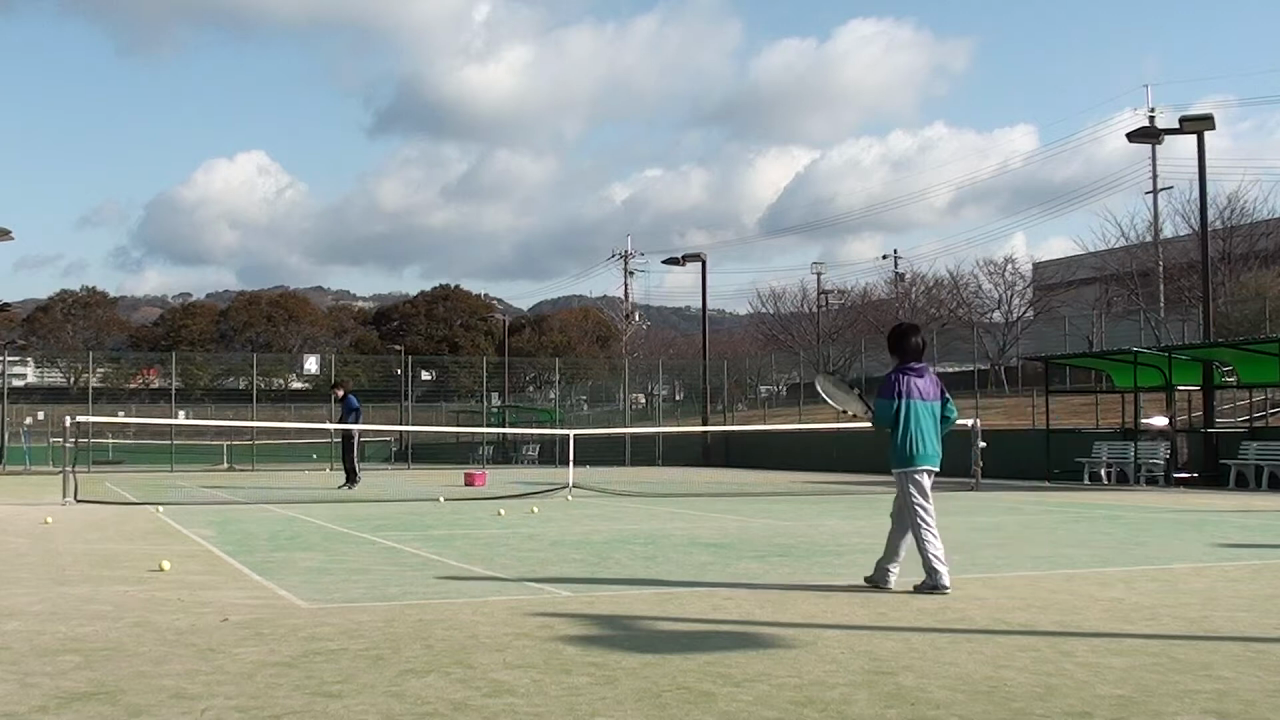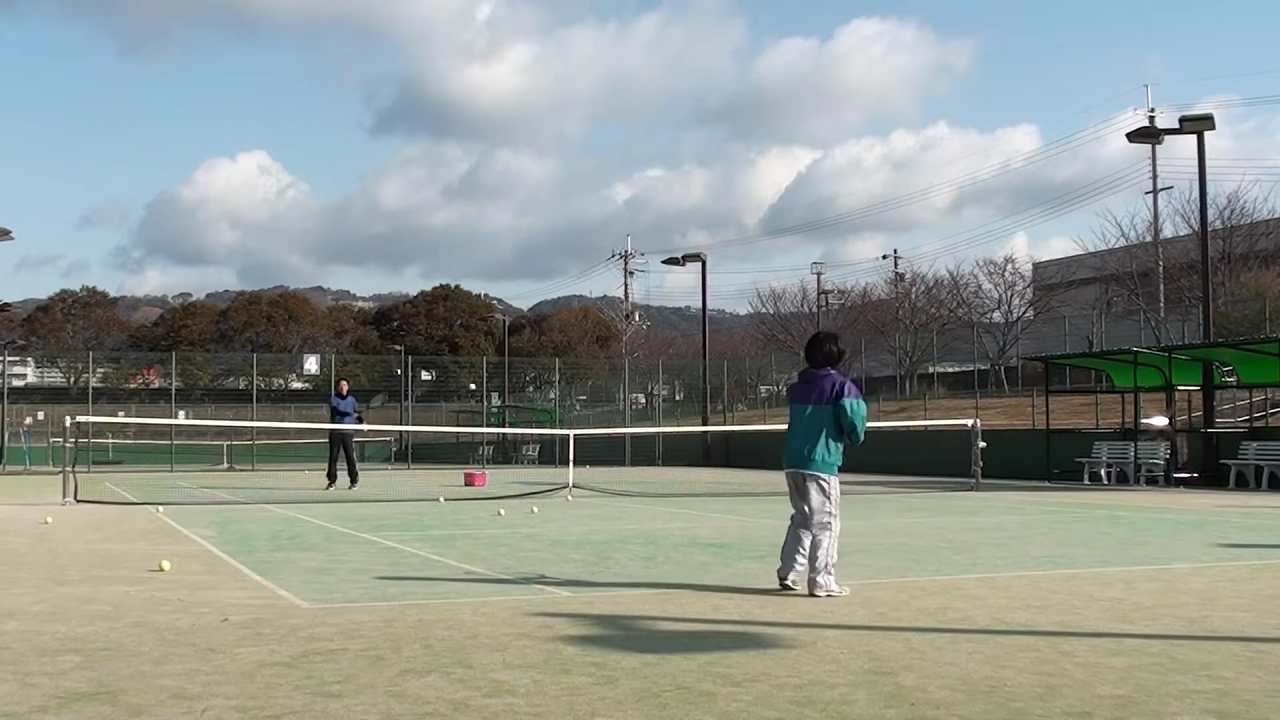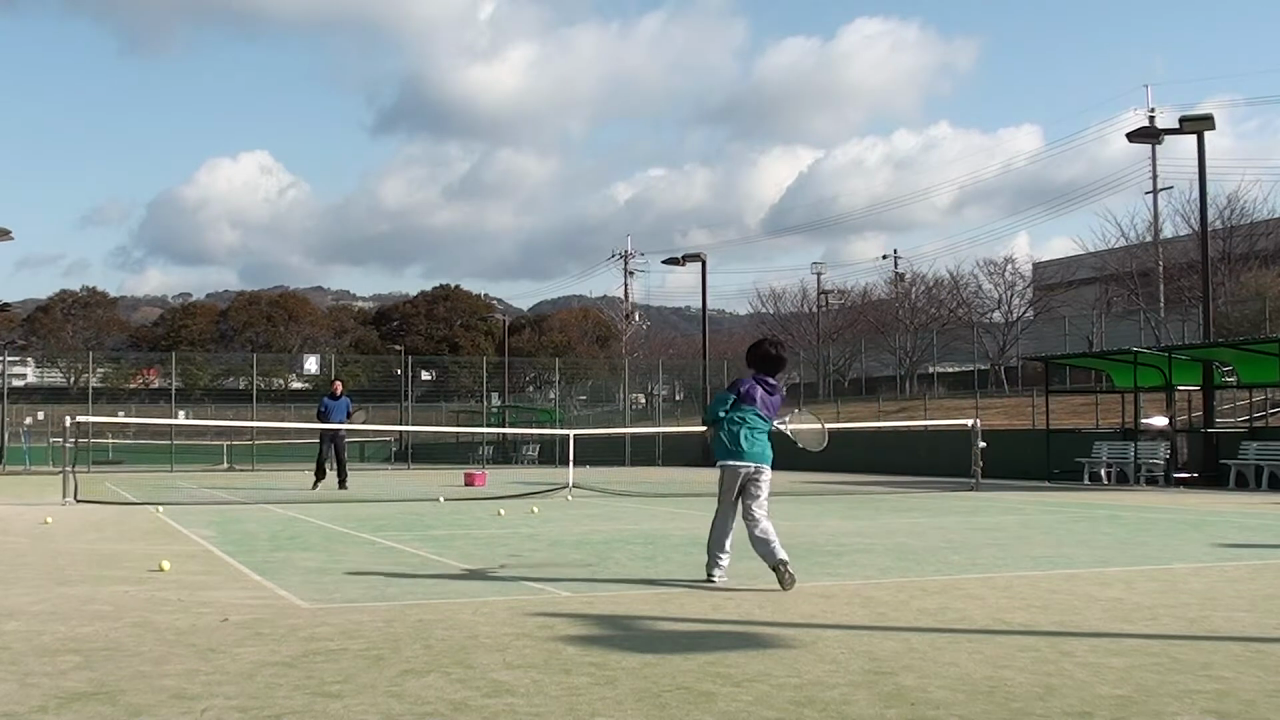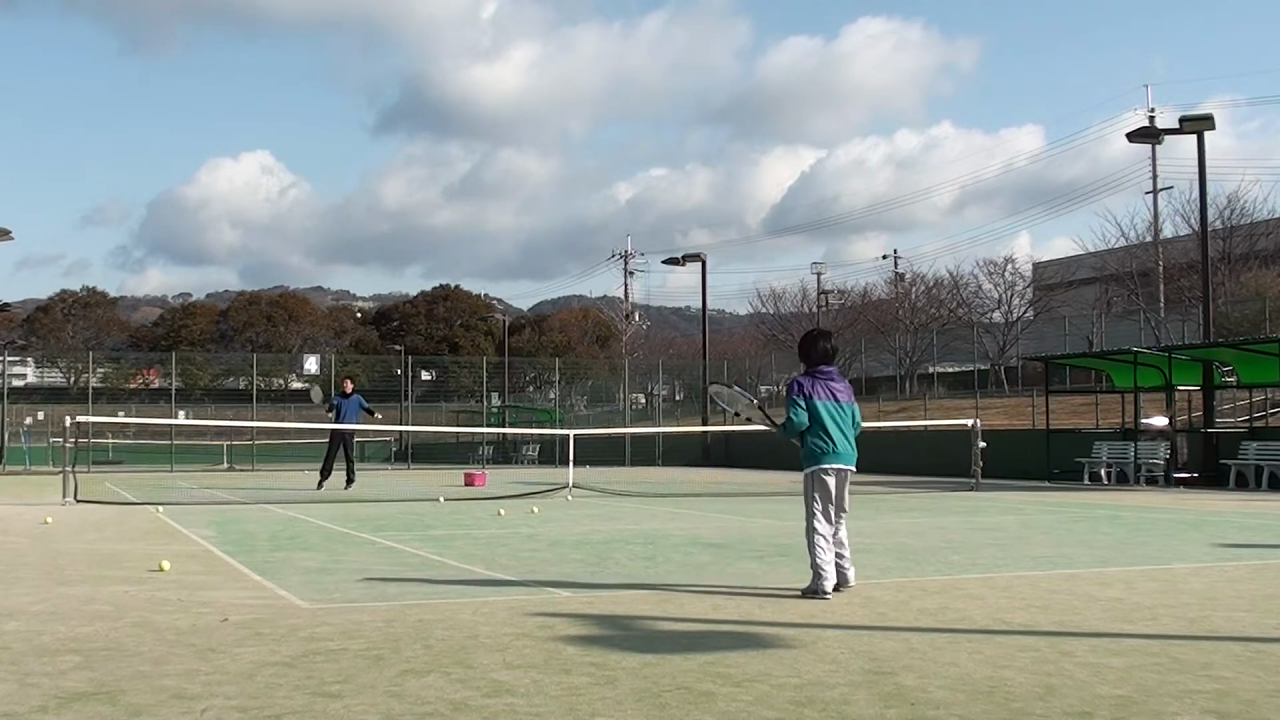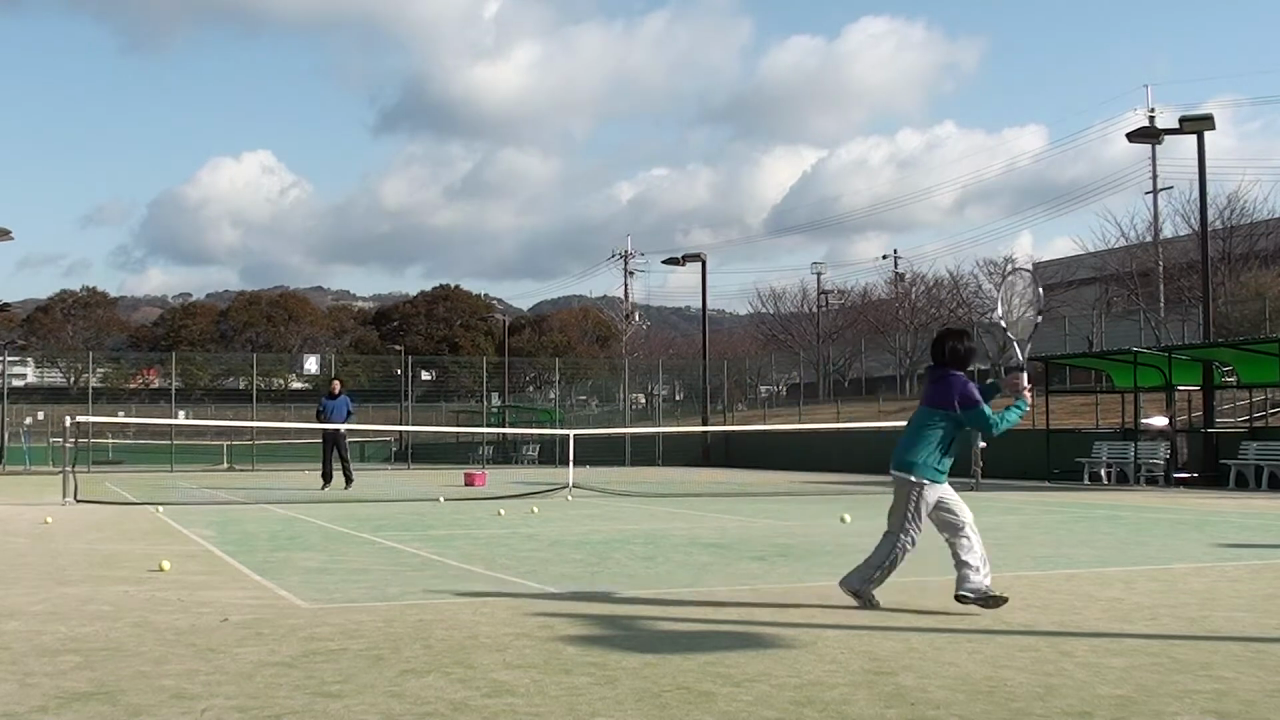
dt=1s
person 1, frame 1
left shoulder: (895, 379)
right shoulder: (932, 379)
left elbow: (884, 418)
right elbow: (949, 414)
left wrist: (875, 420)
left hip: (908, 458)
right hip: (931, 456)
left knee: (920, 518)
right knee: (901, 515)
left ankle: (938, 577)
right ankle: (885, 572)
person 1, frame 2
left shoulder: (799, 385)
right shoulder: (841, 384)
right elbow: (853, 419)
right wrist: (855, 438)
left hip: (793, 462)
right hip: (821, 463)
left knee: (803, 520)
right knee: (826, 523)
left ankle: (790, 573)
right ankle: (822, 582)
person 1, frame 3
left shoulder: (743, 385)
right shoulder: (776, 395)
left elbow: (715, 412)
left wrist: (713, 426)
left hip: (734, 459)
right hip: (762, 462)
left knee: (725, 514)
right knee: (757, 517)
left ankle: (716, 568)
right ankle: (778, 558)
person 1, frame 4
left shoulder: (799, 384)
right shoulder: (843, 384)
left elbow: (798, 421)
right elbow: (856, 421)
left wrist: (787, 430)
left hip: (817, 459)
right hip: (845, 459)
left knee: (818, 522)
right knee: (837, 519)
left ankle: (822, 584)
right ankle: (843, 574)
person 1, frame 5
left shoulder: (940, 382)
right shoulder: (959, 384)
right elbow: (990, 425)
left wrist: (998, 386)
right wrist: (1020, 405)
left hip: (925, 472)
right hip: (918, 471)
left knee: (961, 523)
right knee: (902, 535)
left ankle: (972, 587)
right ankle: (859, 585)
